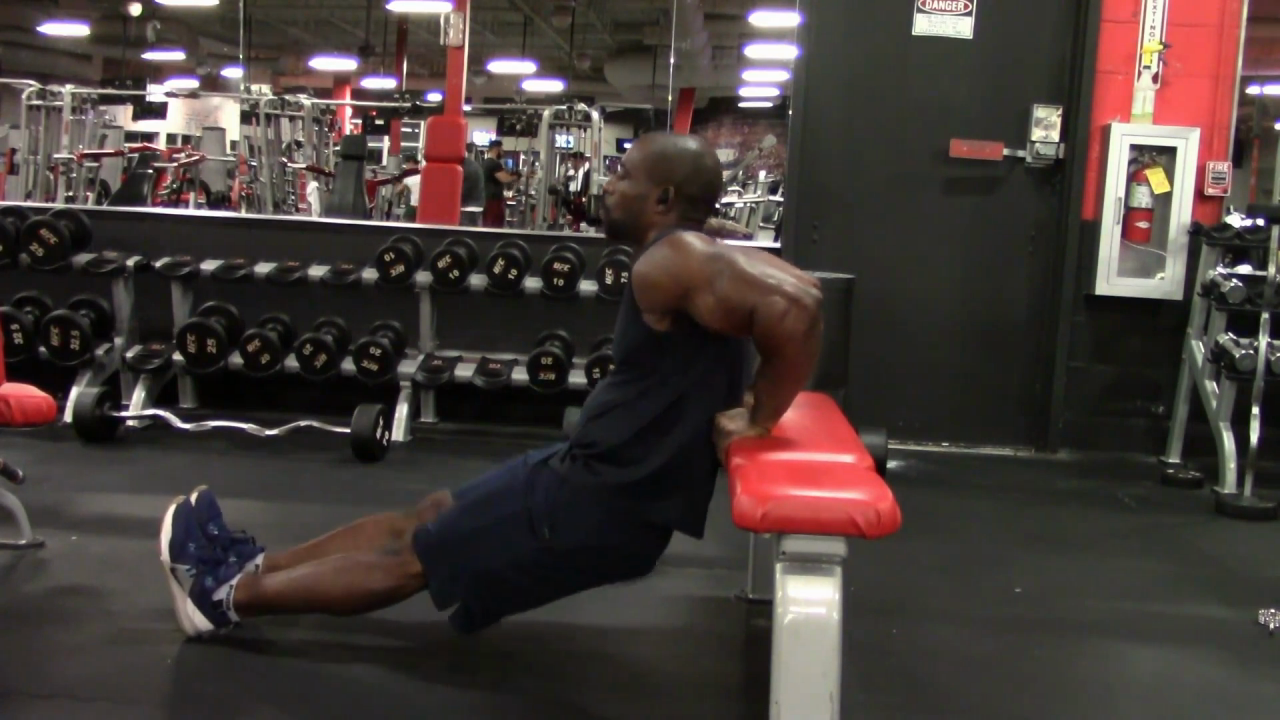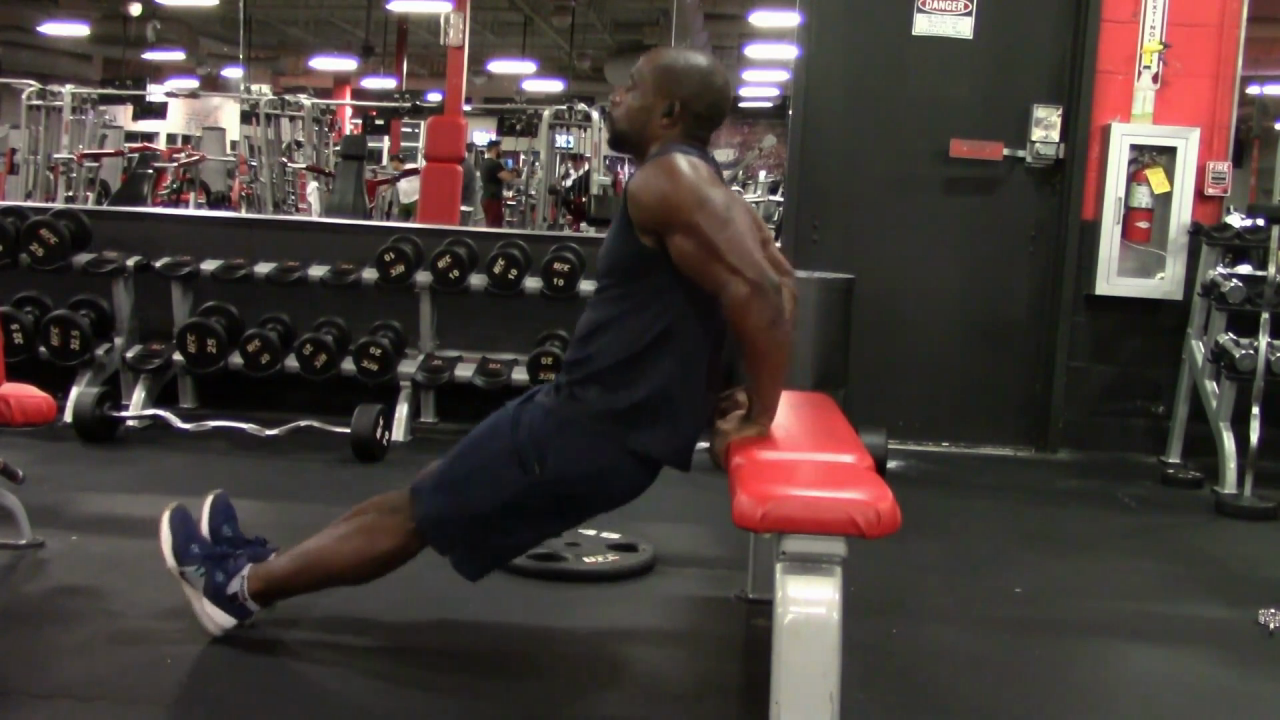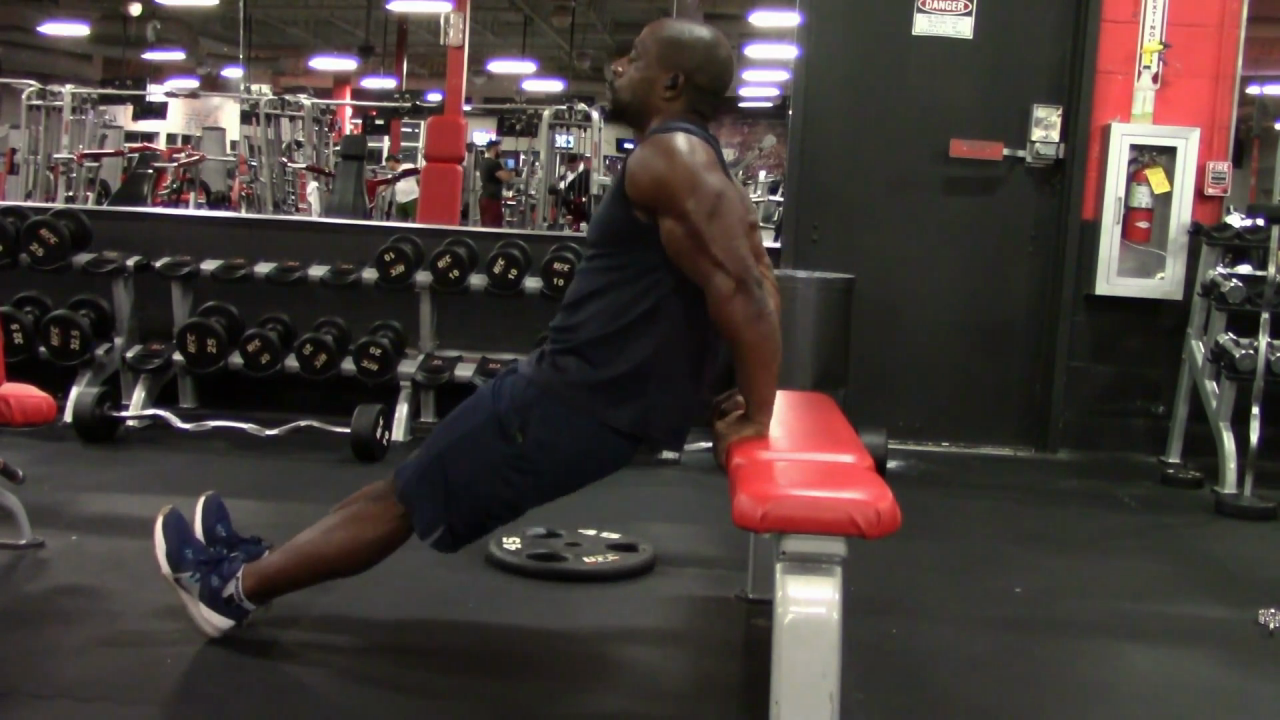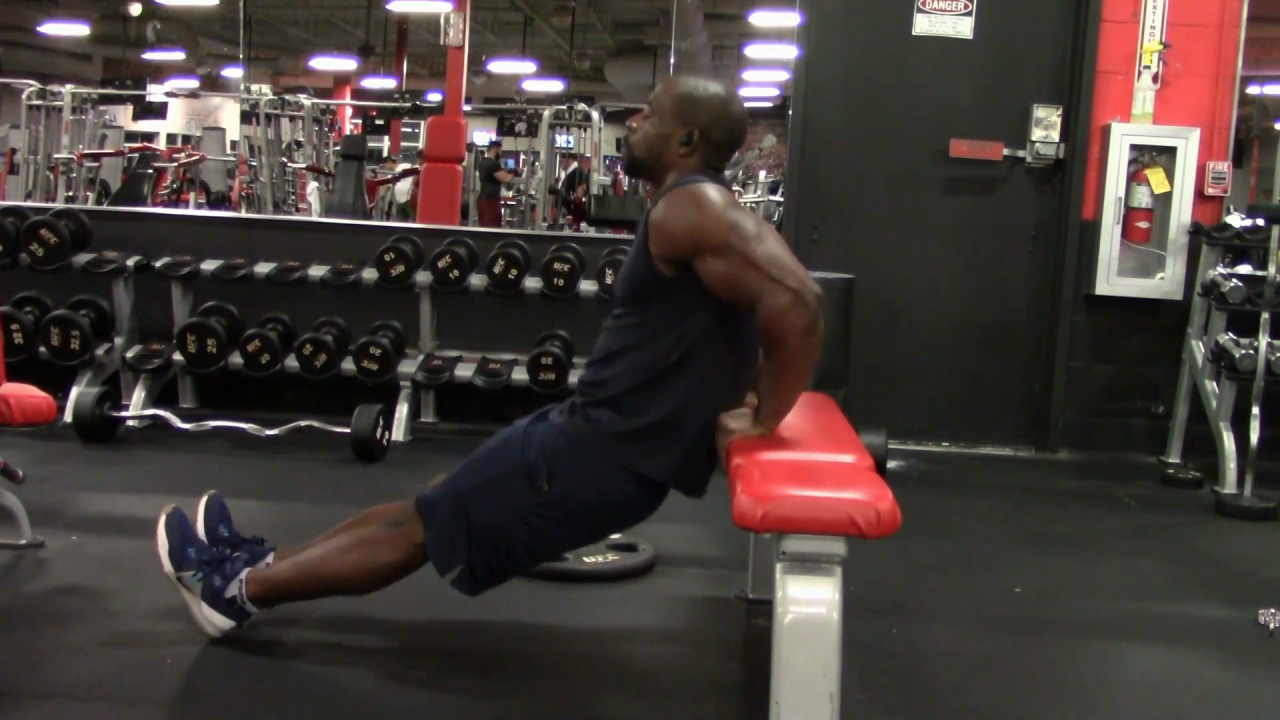
dt=0.4s
person 1, frame 1
left shoulder: (671, 263)
right shoulder: (700, 259)
left elbow: (797, 309)
right elbow: (797, 289)
left wrist: (759, 422)
right wrist: (751, 400)
left hip: (610, 504)
right hip: (597, 472)
left knee: (410, 557)
right knee: (431, 514)
left ankle: (226, 594)
right ankle: (251, 566)
person 1, frame 2
left shoulder: (668, 180)
right shoulder: (697, 187)
left elbow: (758, 295)
right elbow: (770, 282)
left wrist: (759, 418)
right wrist: (749, 396)
left hip: (599, 430)
right hip: (597, 408)
left knee: (419, 514)
right knee: (428, 497)
left ankle: (240, 585)
right ankle: (261, 566)
person 1, frame 3
left shoulder: (669, 157)
right shoulder: (693, 163)
left elbow: (739, 291)
right elbow: (755, 279)
left wrist: (757, 419)
right wrist: (748, 397)
left hip: (580, 400)
right hip: (595, 387)
left knee: (407, 498)
right knee: (414, 483)
left ankle: (236, 588)
right ankle: (259, 564)
person 1, frame 4
left shoulder: (691, 210)
right shoulder: (706, 209)
left elbow: (794, 303)
right elbow: (778, 304)
left wrist: (765, 422)
right wrist: (752, 399)
left hip: (608, 452)
right hip: (606, 430)
left knee: (423, 526)
right knee: (431, 507)
left ankle: (239, 589)
right ankle: (264, 564)
